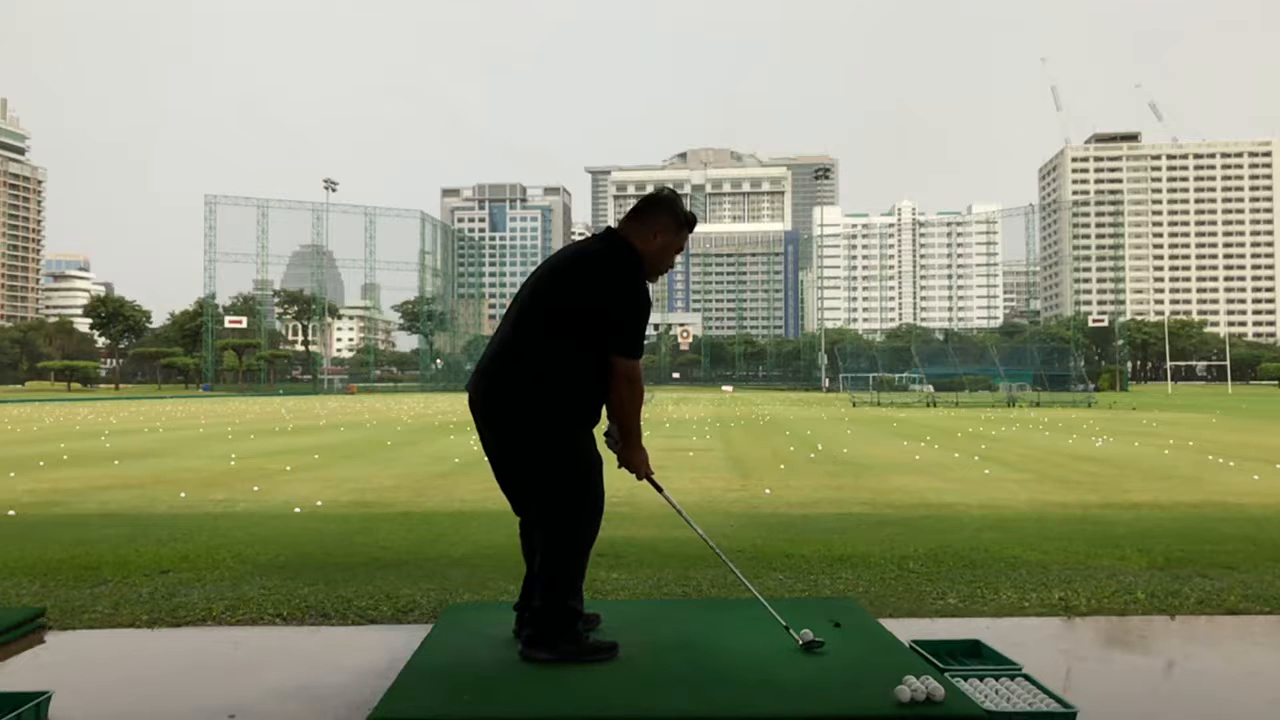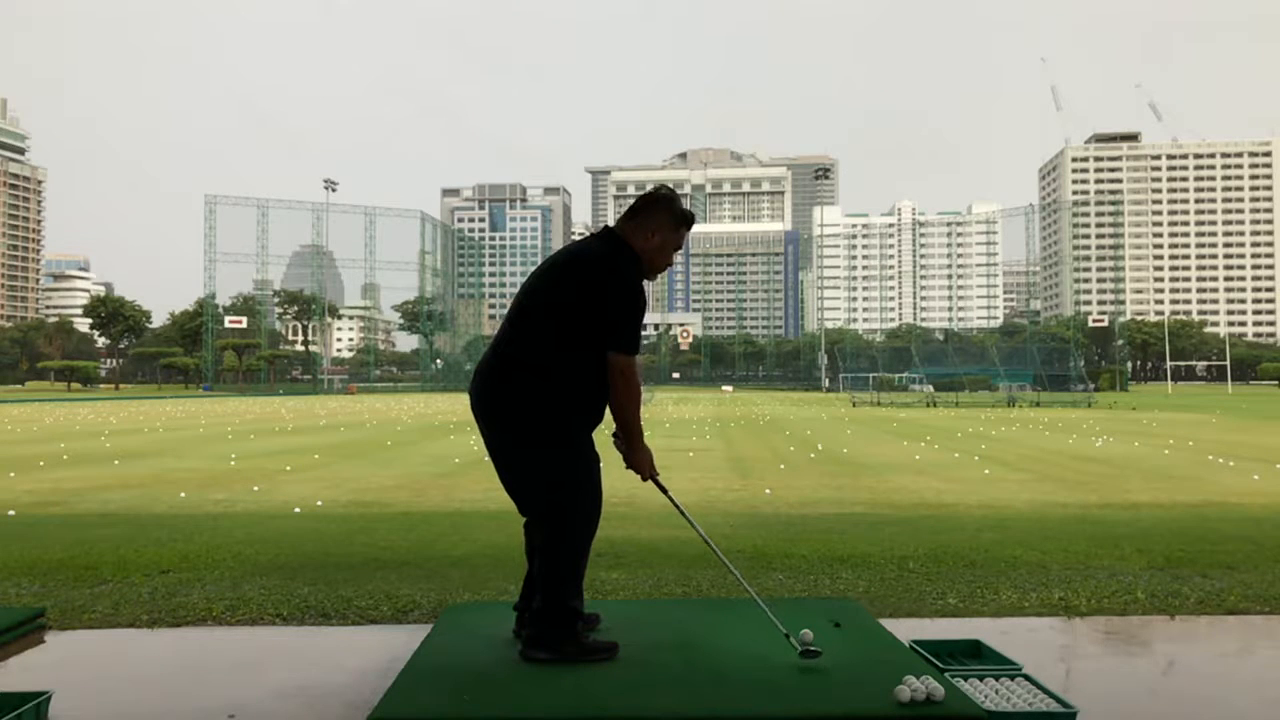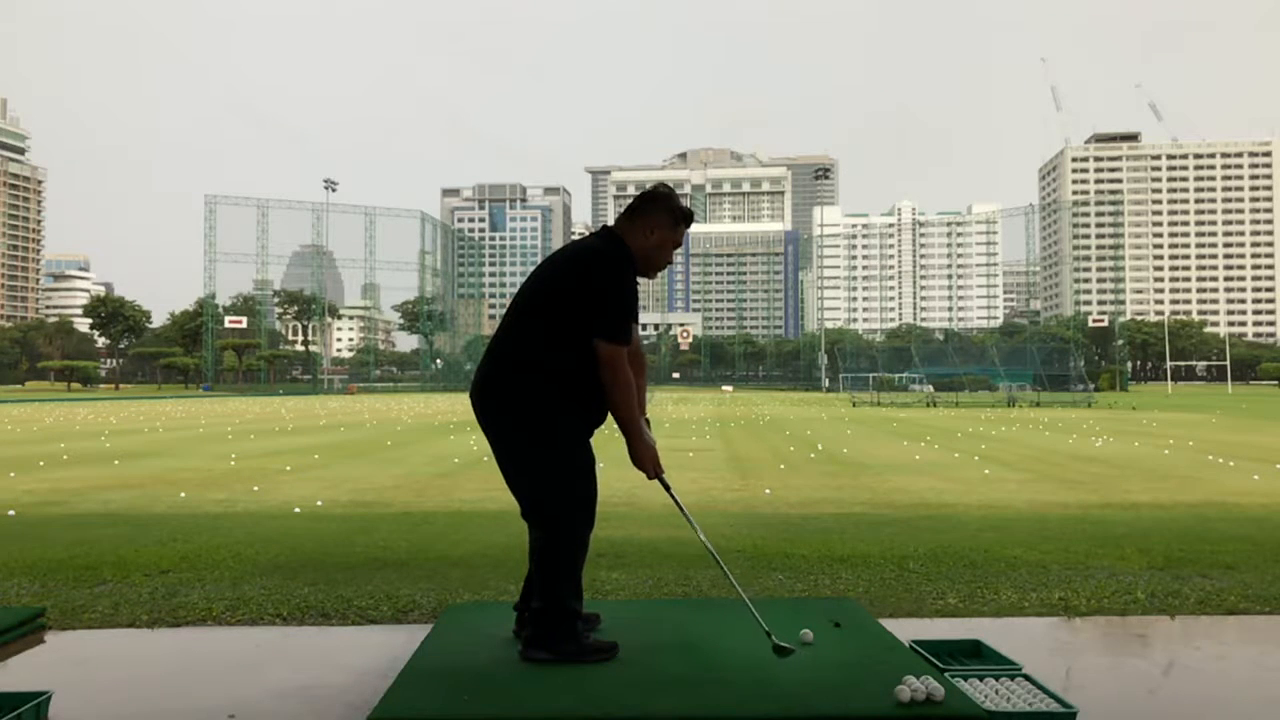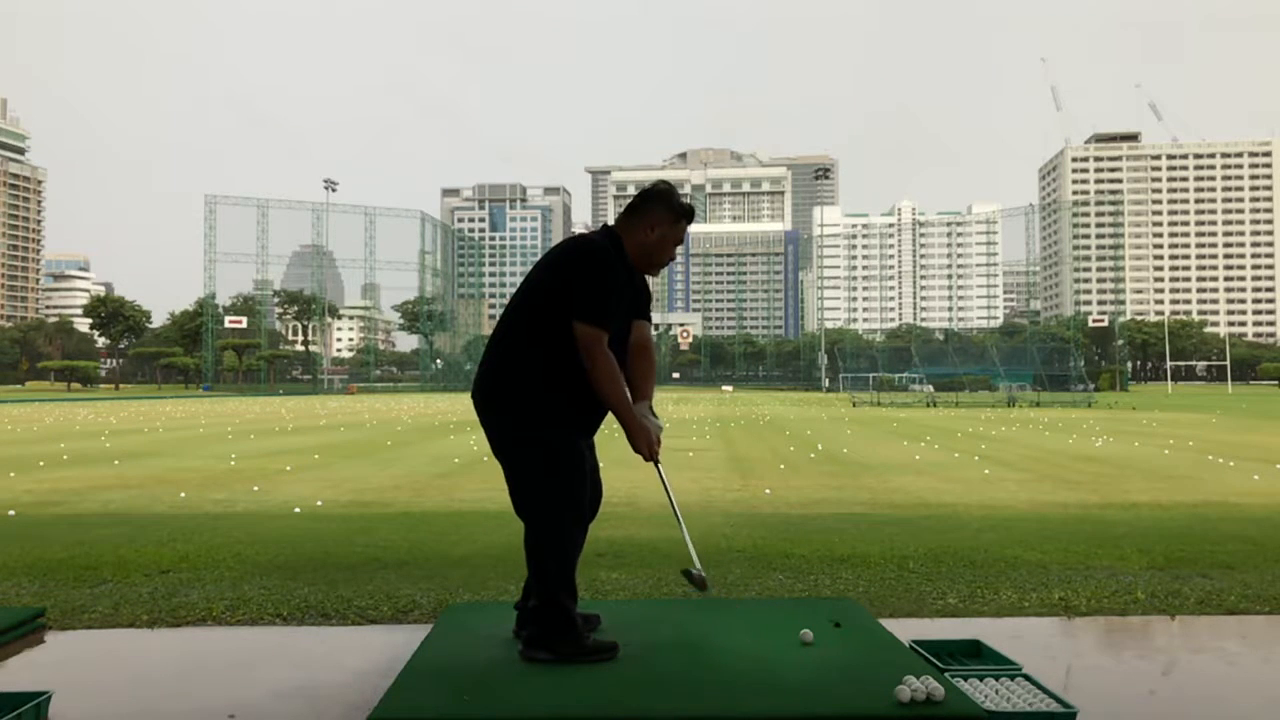
dt=1s
person 1, frame 1
left shoulder: (587, 257)
right shoulder: (624, 280)
right elbow: (625, 375)
left wrist: (617, 431)
right wrist: (632, 443)
left hip: (499, 397)
right hip: (535, 407)
left knee: (547, 509)
right knee: (574, 510)
left ankle: (538, 611)
right ankle: (551, 631)
person 1, frame 2
left shoulder: (590, 257)
right shoulder: (619, 276)
left elbow: (599, 361)
right elbow: (621, 373)
left wrist: (624, 431)
right wrist: (635, 443)
left hip: (505, 397)
right hip: (534, 405)
left knee: (552, 509)
right knee: (572, 510)
left ankle: (538, 612)
right ankle: (552, 631)
person 1, frame 3
left shoulder: (604, 261)
right shoulder: (608, 270)
left elbow: (632, 353)
right elbow: (612, 366)
left wrist: (641, 422)
right wrist: (637, 439)
left hip: (523, 398)
right hip: (527, 402)
left knee: (560, 506)
right knee: (566, 510)
left ankle: (540, 611)
right ankle: (551, 633)
person 1, frame 4
left shoulder: (630, 277)
right shoulder: (593, 260)
left elbow: (639, 345)
right elbow: (593, 350)
left wrist: (644, 409)
right wrist: (630, 422)
left hip: (555, 403)
right hip: (521, 401)
left knee: (578, 500)
right knee: (557, 508)
left ankle: (541, 610)
right ankle: (550, 632)
